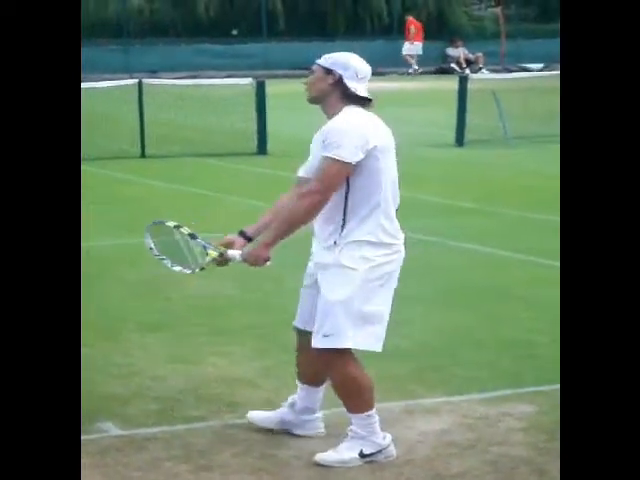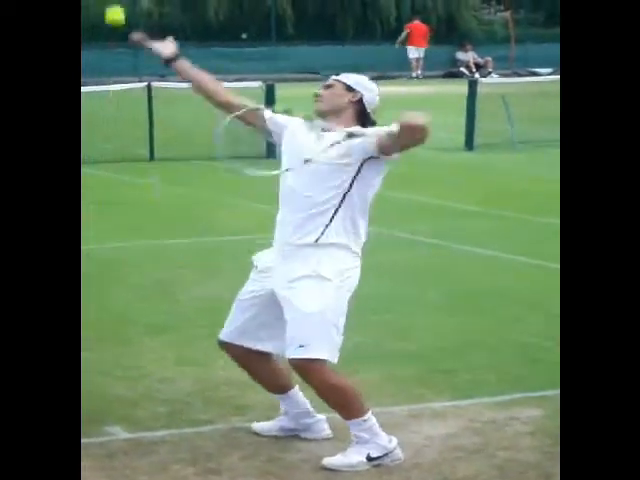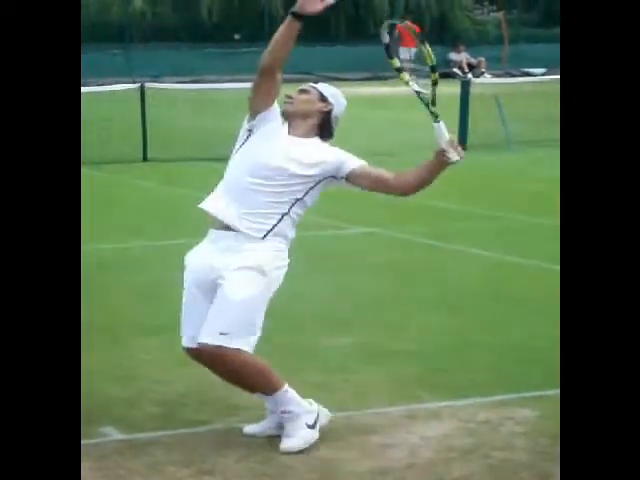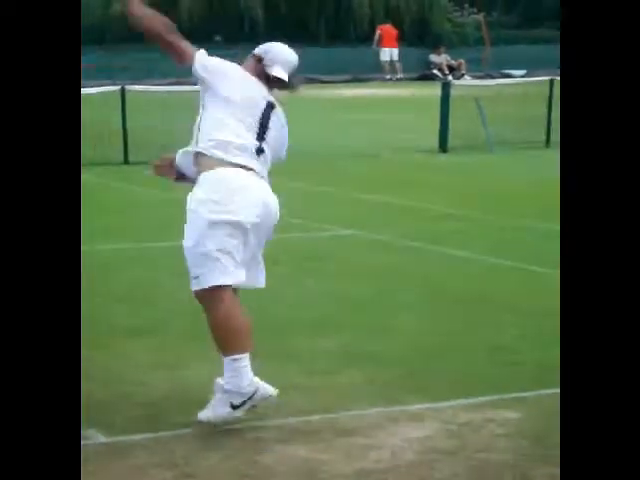
dt=0.4s
person 1, frame 1
left shoulder: (350, 127)
right shoulder: (337, 130)
left elbow: (316, 195)
right elbow: (296, 194)
left wrist: (267, 244)
right wrist: (246, 235)
left hip: (361, 255)
right hip: (337, 251)
left knee: (335, 347)
right knee: (309, 334)
left ankle: (370, 439)
right ankle: (302, 414)
person 1, frame 2
left shoulder: (369, 141)
right shoulder: (296, 131)
left elbow: (404, 136)
right elbow: (231, 102)
left wrist: (410, 129)
right wrist: (174, 59)
left hip: (323, 266)
right hip: (281, 260)
left knee: (310, 361)
right knee: (238, 343)
left ankle: (376, 443)
right ankle: (301, 417)
person 1, frame 3
left shoulder: (328, 158)
right shoulder: (264, 125)
left elbow: (401, 184)
right elbow: (268, 68)
left wrist: (439, 160)
left hip: (254, 258)
right hip: (212, 249)
left knee: (224, 350)
right knee: (200, 348)
left ankle: (303, 412)
right ankle: (284, 411)
person 1, frame 4
left shoulder: (228, 75)
right shoulder: (279, 123)
left elbow: (170, 39)
right wrist: (185, 170)
left hip: (225, 195)
right hip: (259, 200)
left knee: (216, 289)
right knee: (220, 288)
left ankle: (241, 383)
right ankle: (236, 383)
